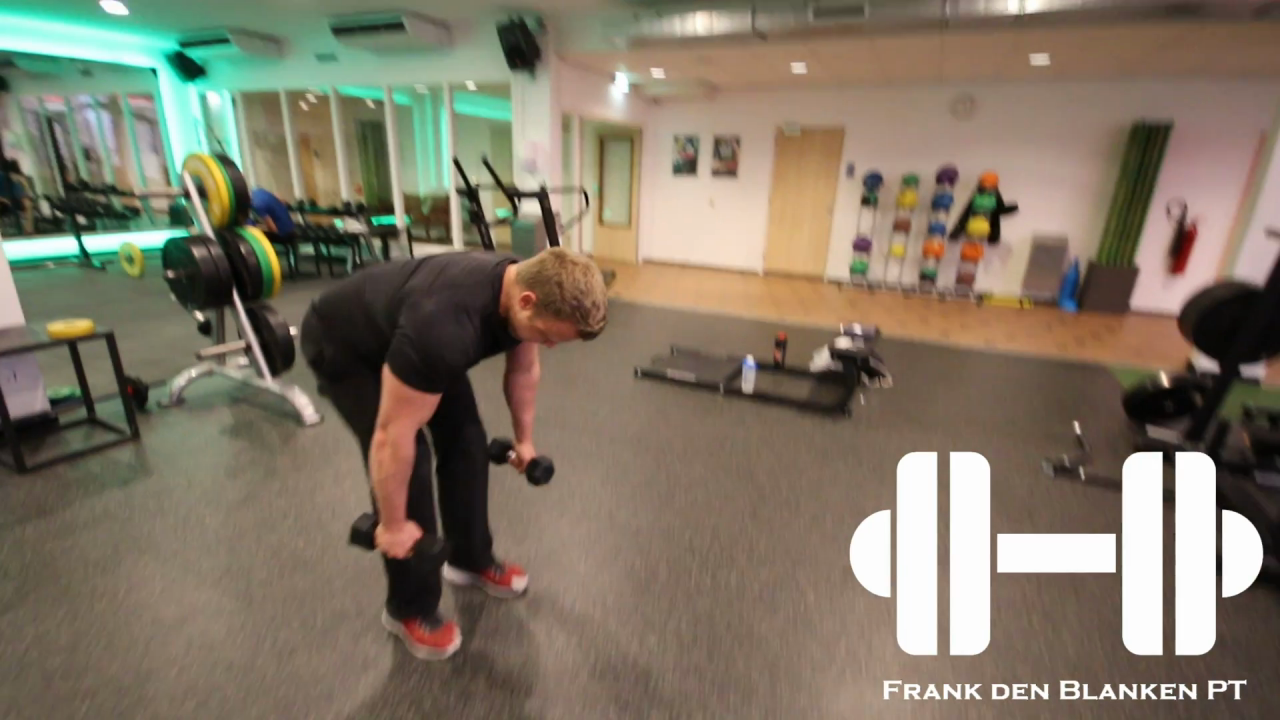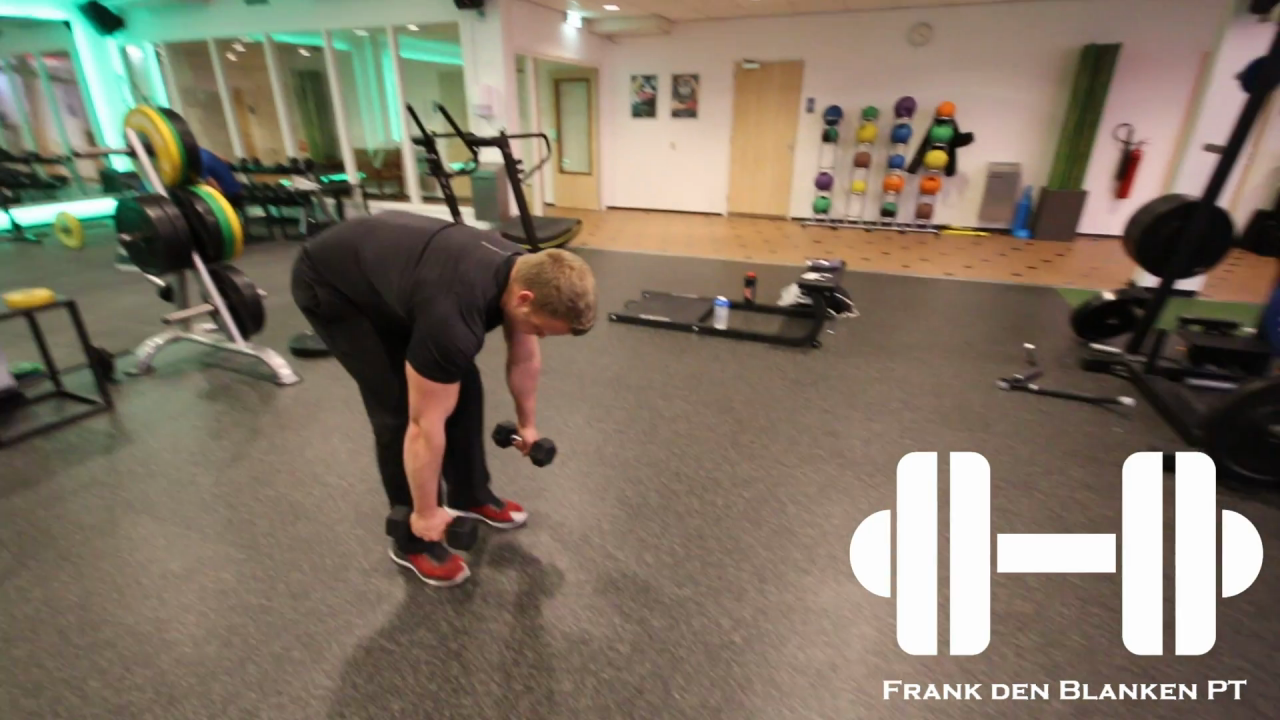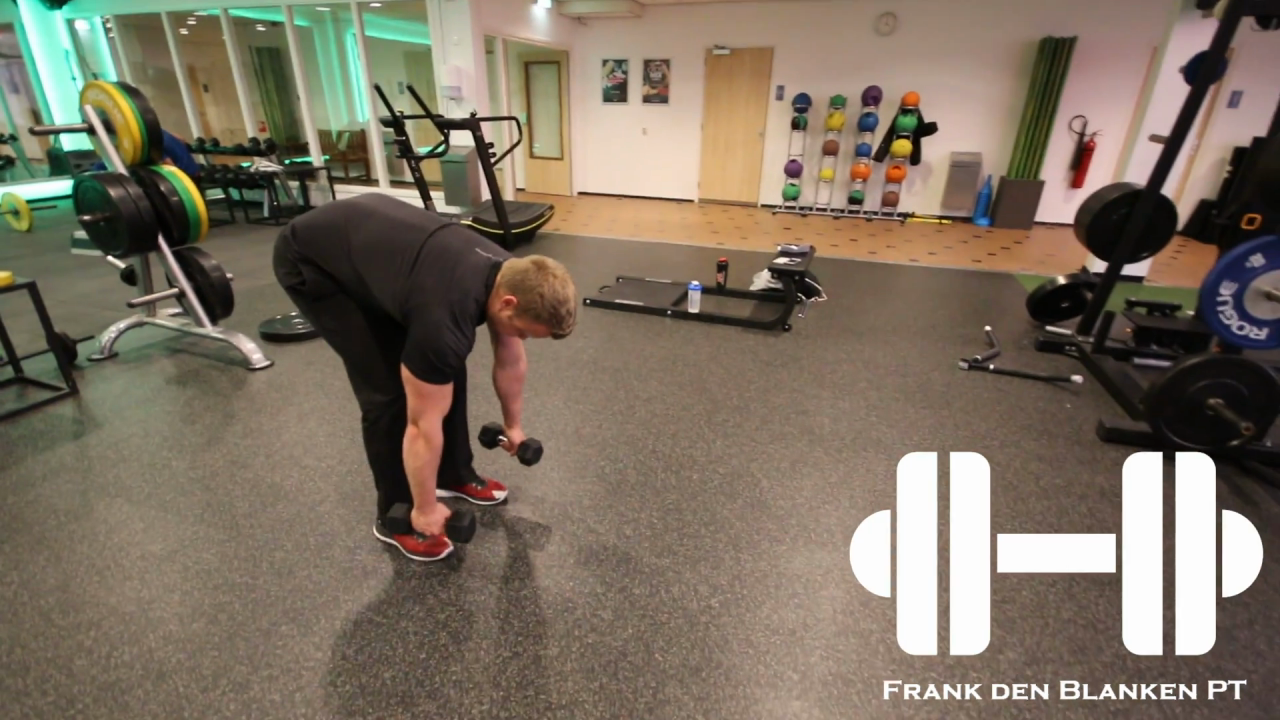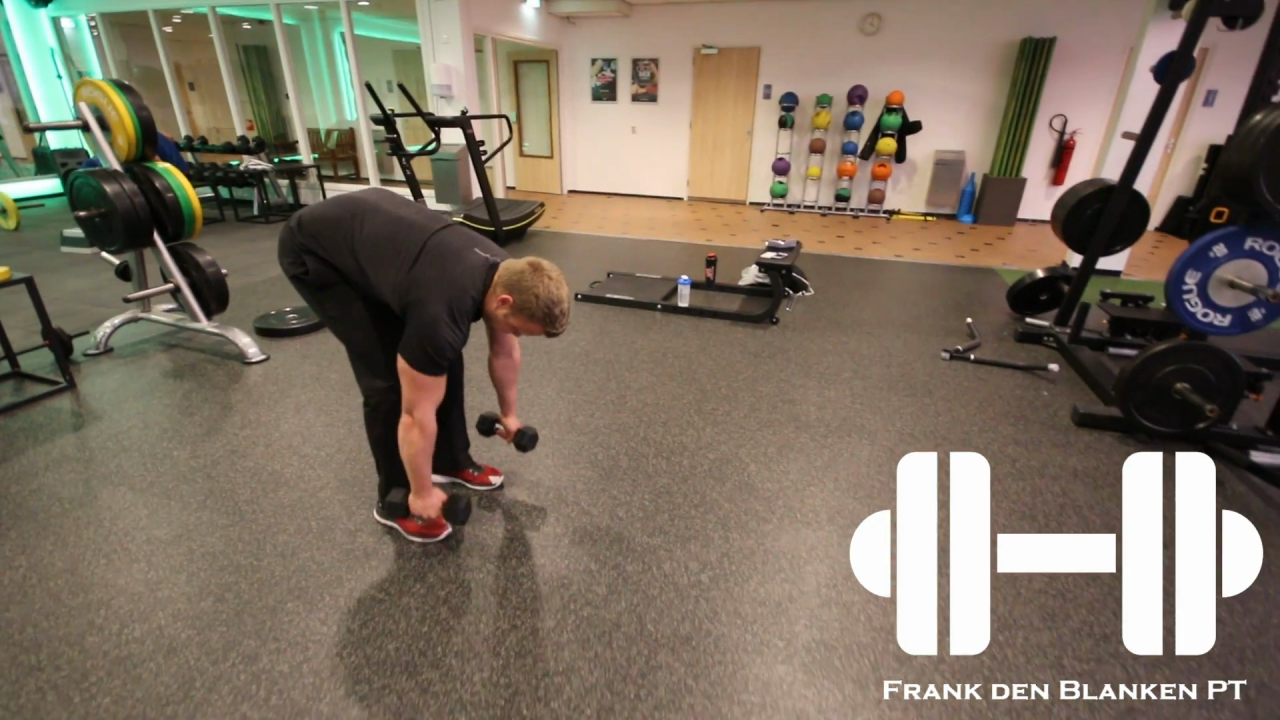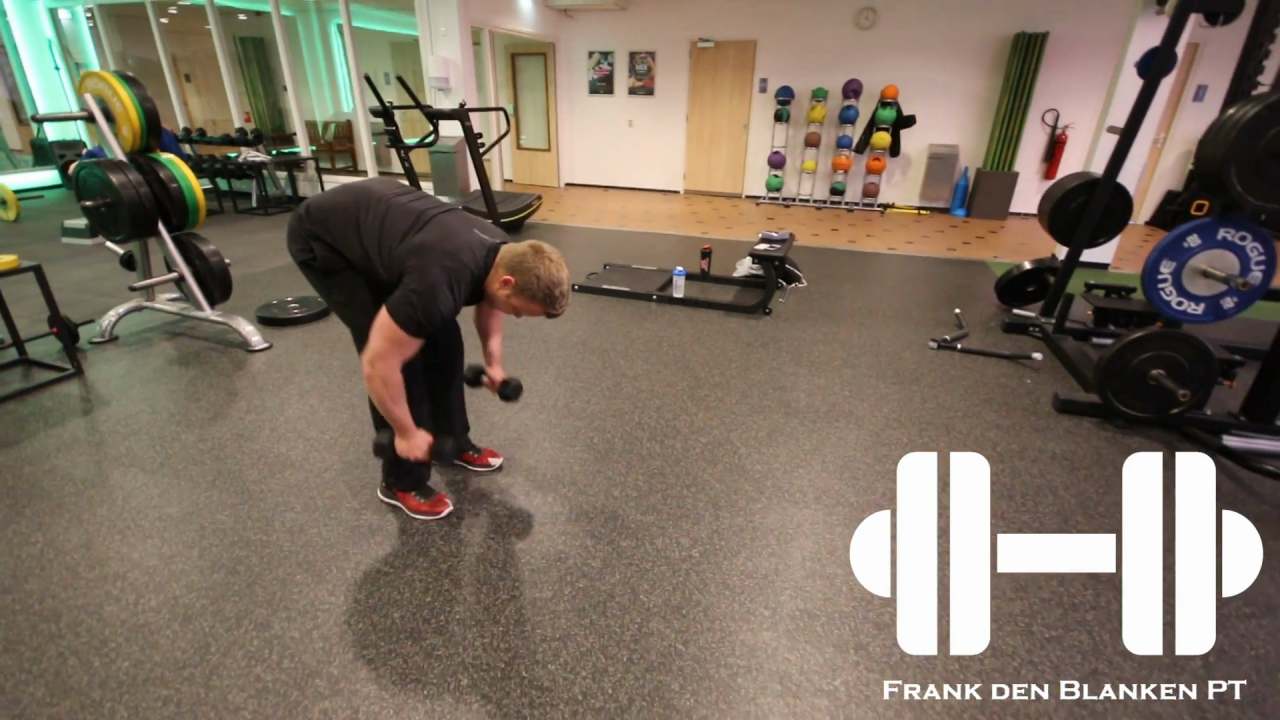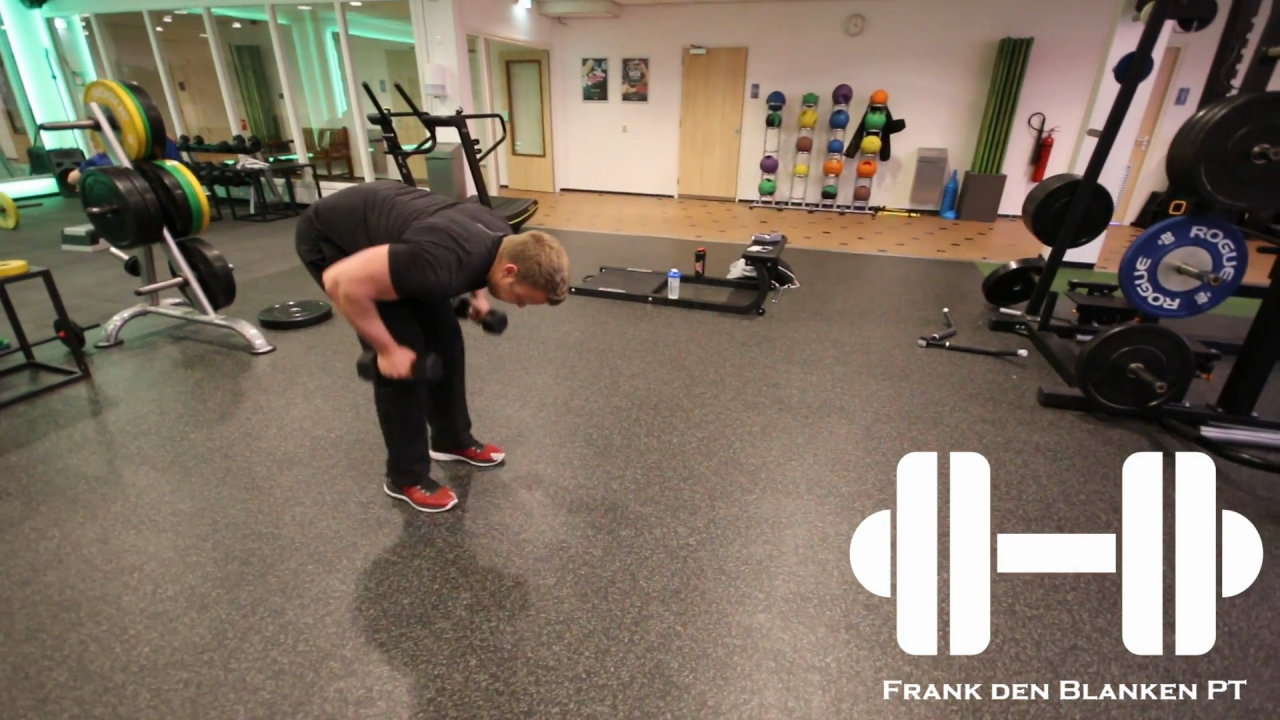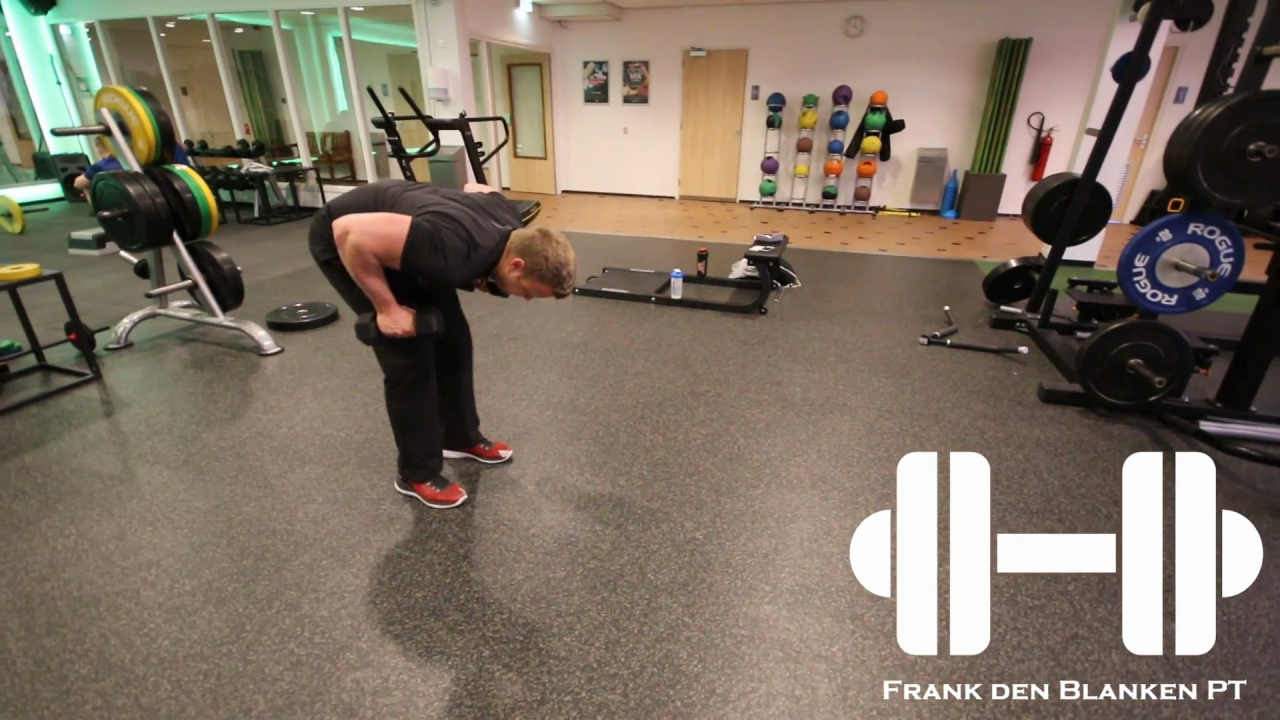
dt=0.3s
person 1, frame 1
left shoulder: (527, 290)
right shoulder: (443, 324)
left elbow: (523, 369)
right elbow: (394, 435)
left wrist: (523, 439)
right wrist: (393, 524)
left hip: (400, 341)
right hip: (342, 344)
left knee: (467, 443)
right knee: (408, 465)
left ankle: (472, 559)
right ankle: (411, 609)
person 1, frame 2
left shoulder: (526, 273)
right shoulder: (454, 316)
left elbow: (524, 360)
right elbow: (426, 426)
left wrist: (527, 424)
right wrist: (426, 513)
left hip: (385, 259)
right hip: (329, 284)
left knee: (463, 387)
right knee: (400, 409)
left ankle: (470, 496)
right ankle: (414, 543)
person 1, frame 3
left shoulder: (509, 274)
right shoulder: (443, 317)
left elbow: (510, 363)
right elbow: (423, 425)
left wrist: (513, 425)
right wrist: (426, 510)
left hip: (365, 235)
right hip: (311, 261)
left knee: (447, 371)
right knee: (387, 387)
left ankle: (454, 475)
person 1, frame 4
left shoulder: (504, 274)
right shoulder: (441, 312)
left elbow: (505, 353)
right elbow: (418, 416)
left wrist: (508, 413)
right wrist: (422, 493)
right hip: (314, 250)
left knee: (443, 360)
right knee: (387, 377)
left ankle: (451, 461)
person 1, frame 5
left shoulder: (503, 255)
right shoulder: (439, 285)
left elbow: (488, 306)
right elbow: (377, 365)
left wrist: (493, 362)
right wrist: (407, 434)
left hip: (374, 212)
right hip: (322, 238)
left knee: (443, 340)
right knee: (394, 355)
left ankle: (453, 443)
right ankle: (401, 481)
person 1, frame 6
left shoulder: (503, 240)
right shoulder: (440, 266)
right elbow: (340, 283)
left wrist: (477, 296)
right wrist: (388, 350)
left hip: (379, 216)
right hip: (327, 236)
left knee: (444, 338)
right knee: (407, 357)
left ankle: (453, 440)
right ankle: (407, 477)
person 1, frame 7
left shoulder: (510, 226)
right shoulder: (450, 253)
left elbow: (476, 189)
right elbow: (350, 231)
right wrist: (388, 308)
left hip: (391, 214)
right hip: (341, 237)
left knee: (452, 337)
right knee: (410, 353)
left ankle: (462, 437)
right ankle: (418, 473)
